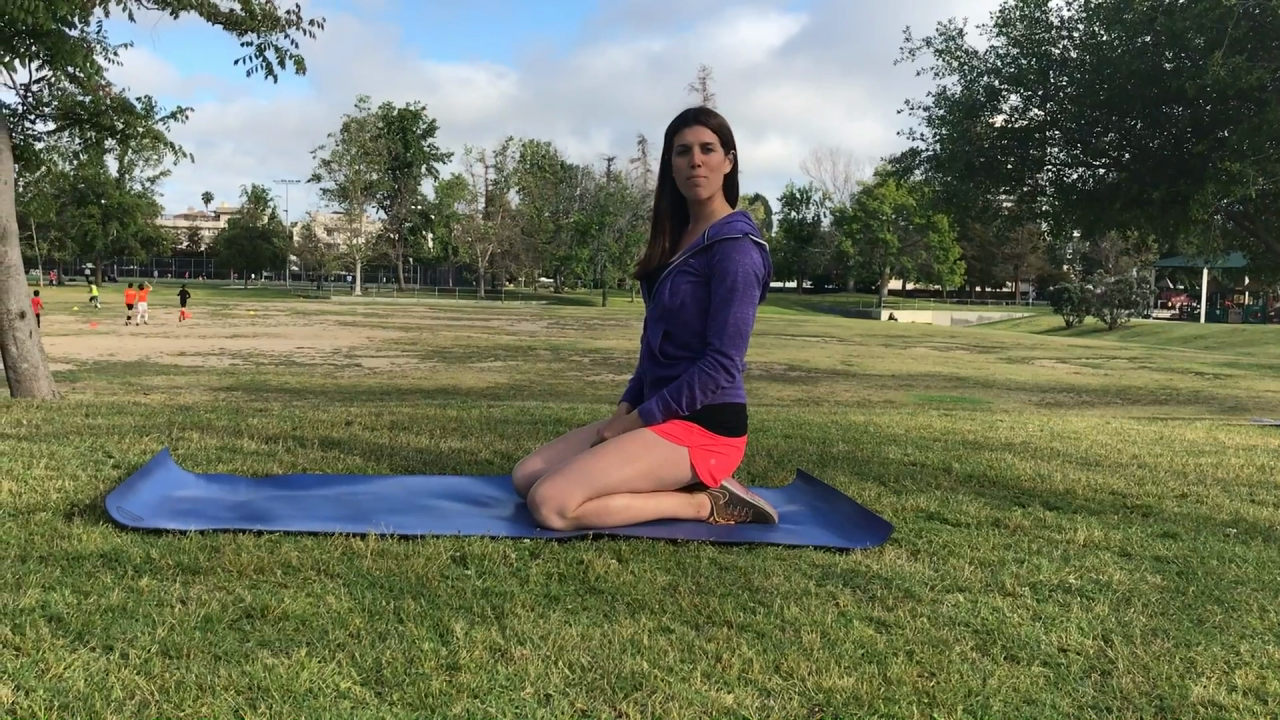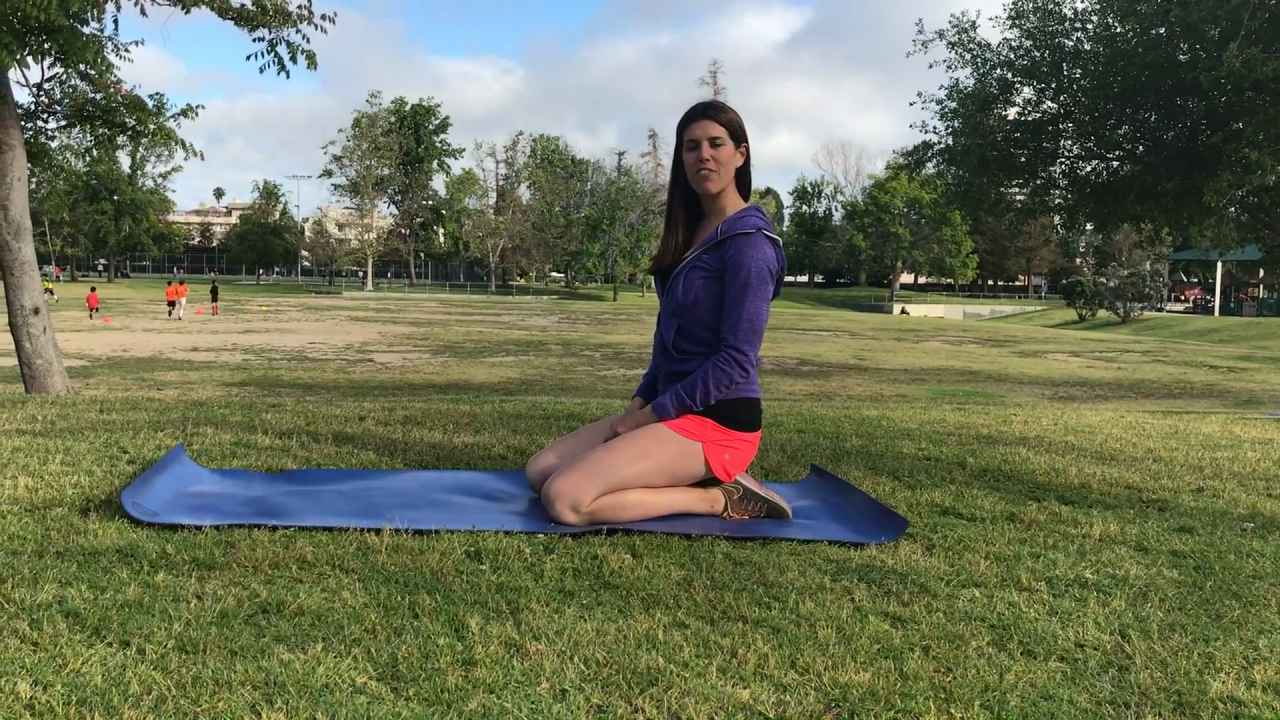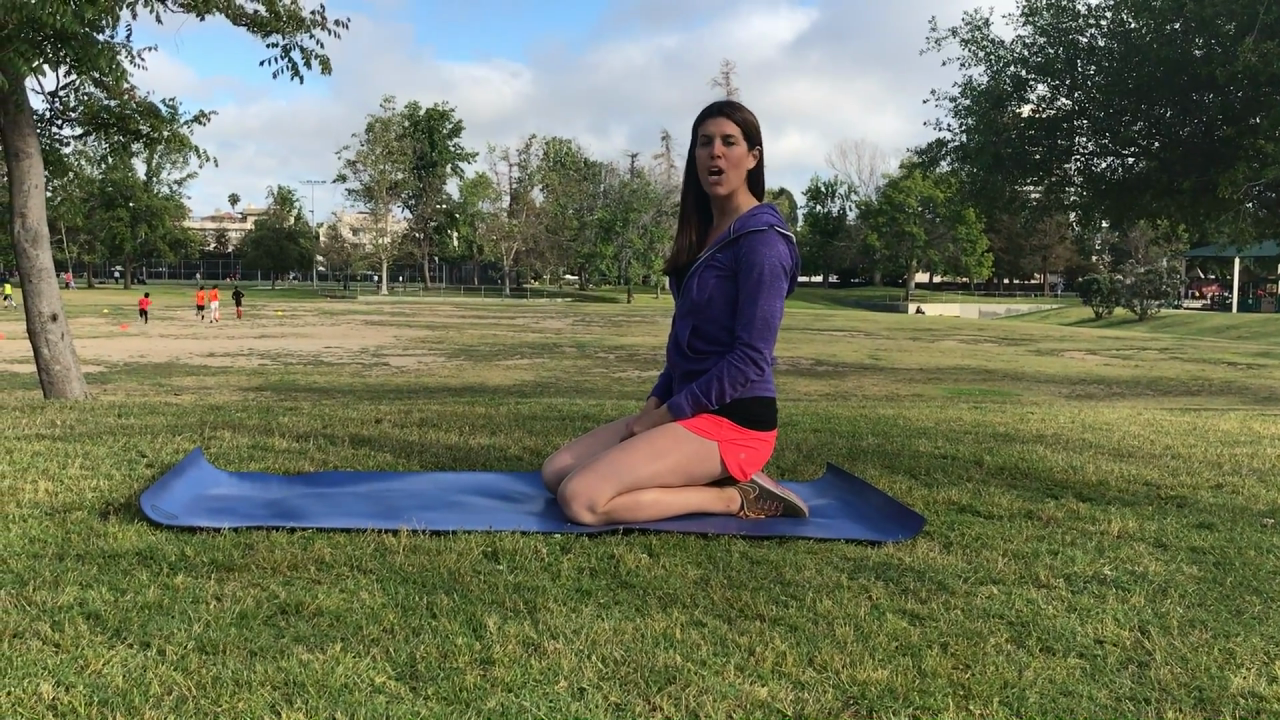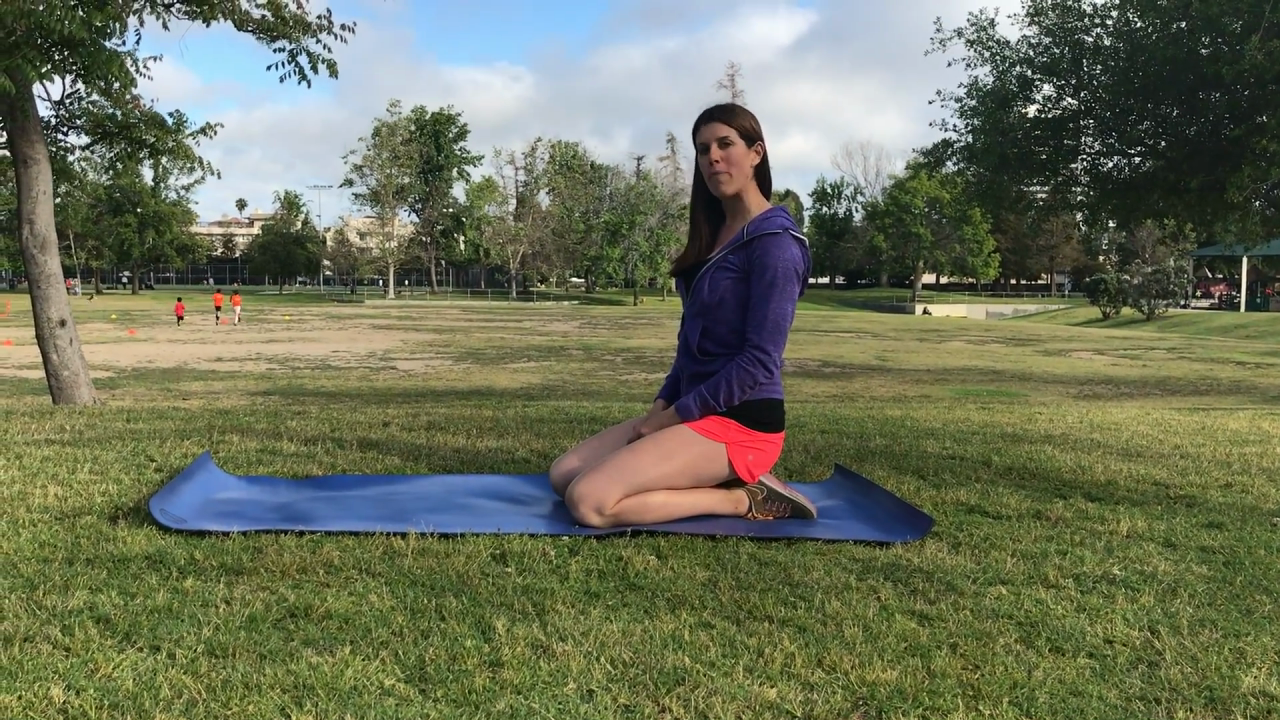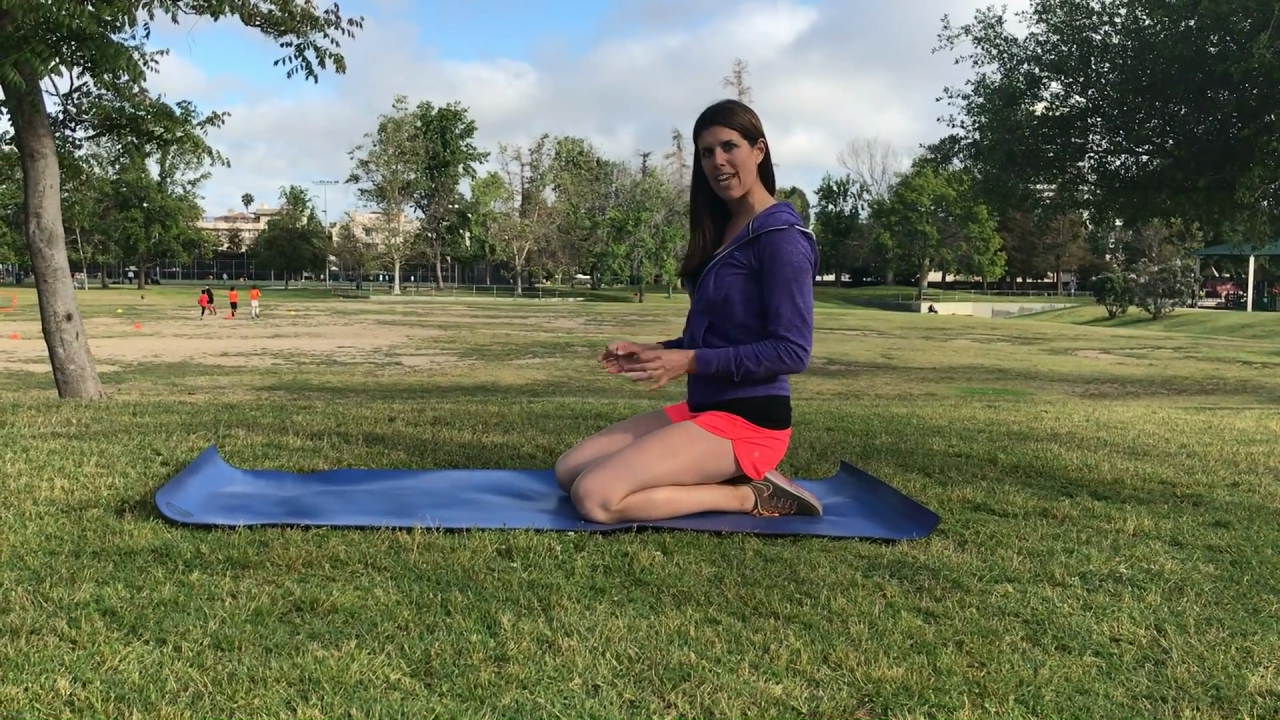
dt=1s
person 1, frame 1
left shoulder: (735, 246)
right shoulder: (676, 237)
left elbow: (721, 364)
left wrist: (636, 419)
right wrist: (625, 407)
left hip: (703, 423)
right hip: (658, 411)
left knee: (549, 503)
right knee: (526, 476)
left ankle: (704, 502)
right ankle: (690, 484)
person 1, frame 2
left shoulder: (748, 241)
right shoulder: (690, 231)
left elbow: (736, 360)
left wrist: (649, 415)
right wrist: (639, 402)
left hip: (717, 419)
right hip: (674, 406)
left knee: (563, 498)
right knee: (539, 471)
left ankle: (719, 497)
right ankle: (706, 481)
person 1, frame 3
left shoulder: (761, 239)
right shoulder: (704, 232)
left elbow: (750, 359)
left wrist: (664, 415)
right wrist: (654, 403)
left hip: (733, 418)
right hip: (690, 406)
left knee: (580, 498)
right knee: (556, 471)
left ankle: (736, 497)
right ankle: (723, 481)
person 1, frame 4
left shoulder: (774, 243)
right shoulder: (713, 235)
left elbow: (759, 361)
left wrist: (672, 416)
right wrist: (660, 406)
left hip: (741, 421)
right hip: (697, 409)
left knee: (588, 501)
right knee: (562, 475)
left ankle: (743, 499)
right ankle: (727, 482)
person 1, frame 5
left shoulder: (781, 237)
right shoulder: (720, 231)
left elbow: (792, 351)
left wrist: (689, 362)
right wrist: (657, 349)
left hip: (749, 420)
right hip: (703, 407)
left knee: (594, 497)
right knee: (568, 469)
left ankle: (749, 495)
right ankle: (737, 480)
